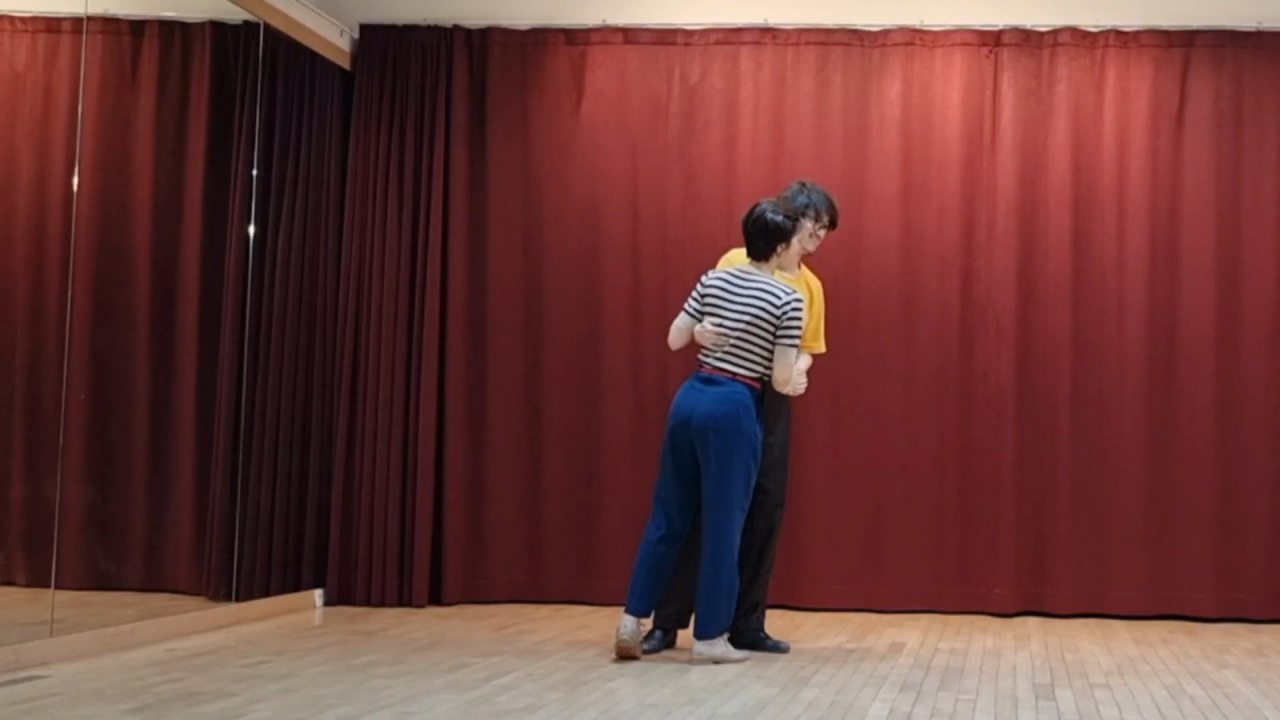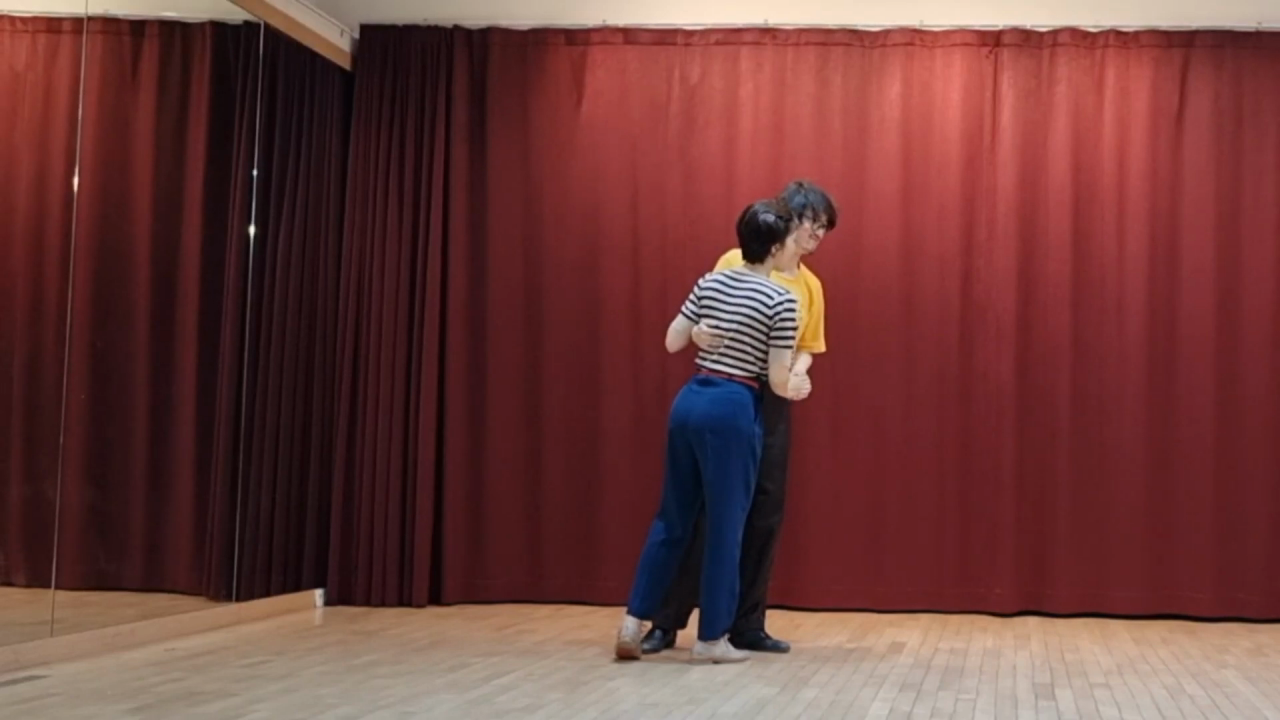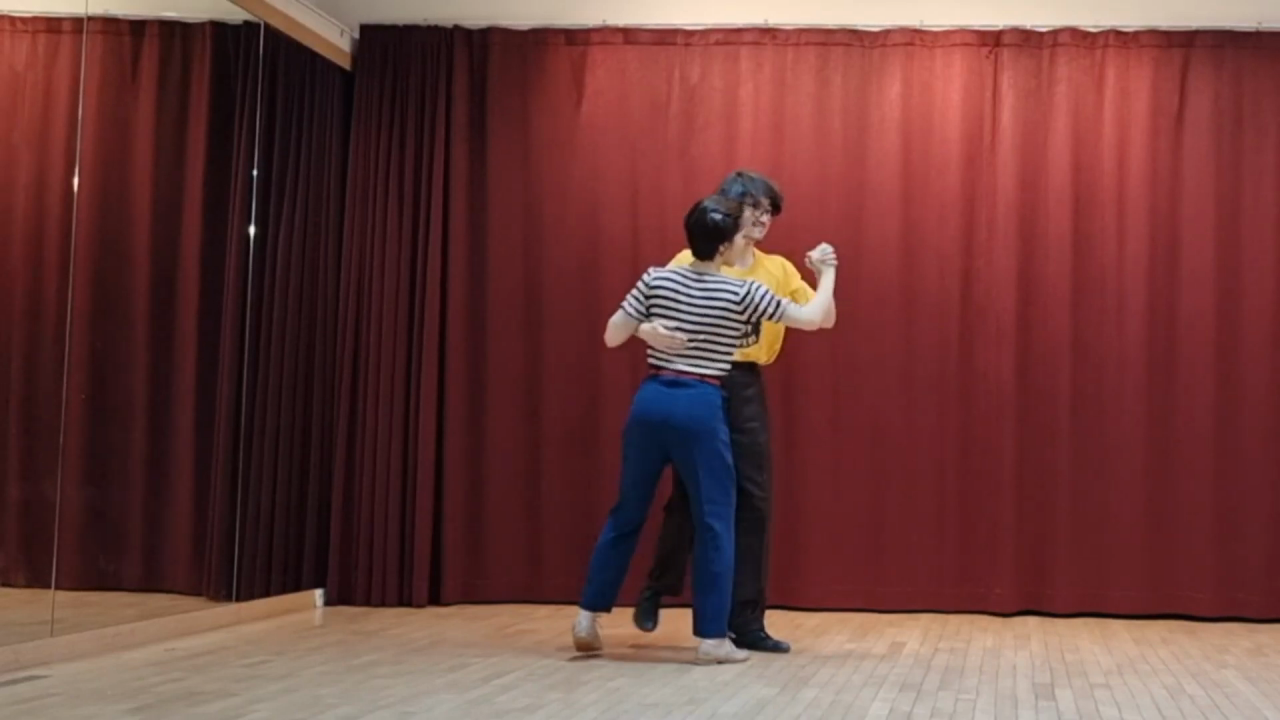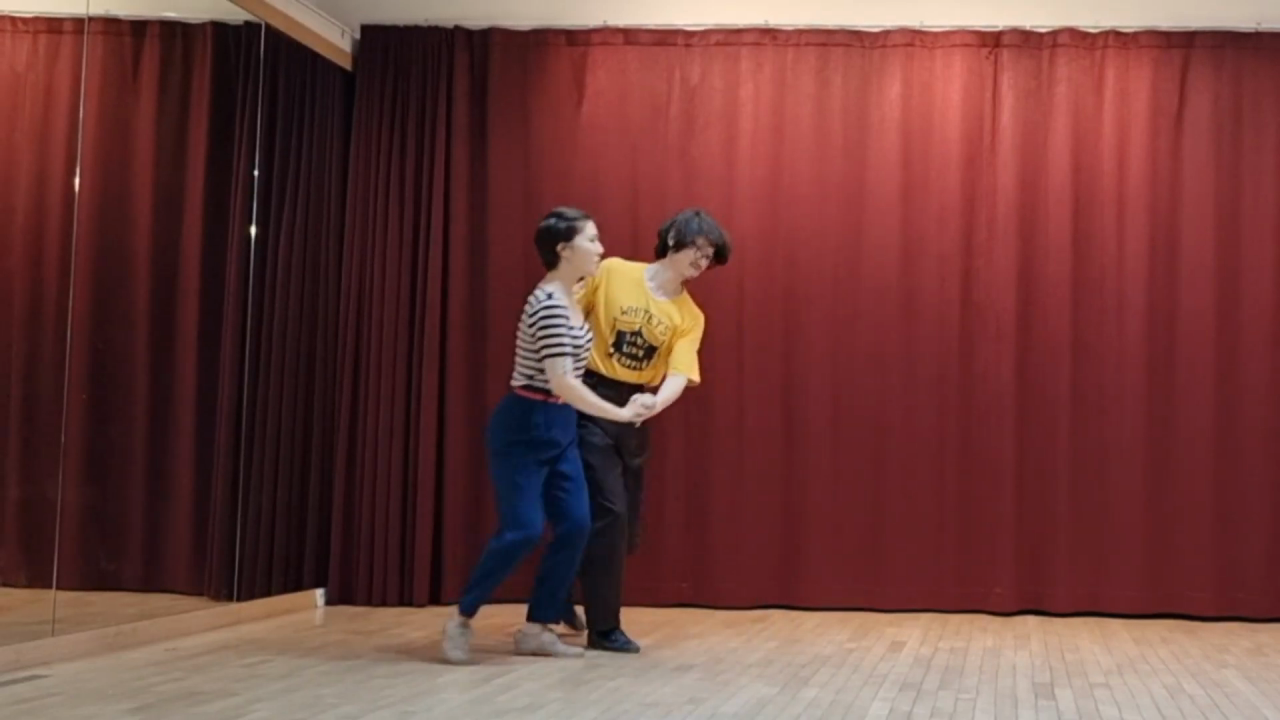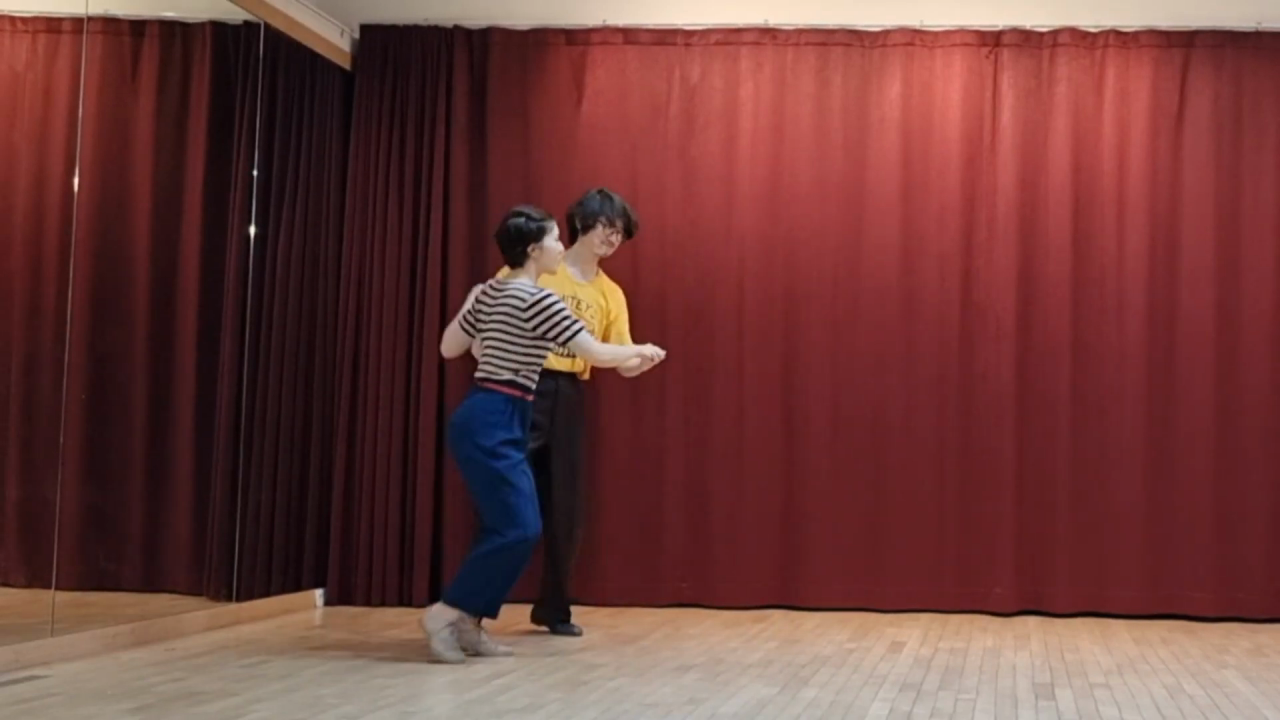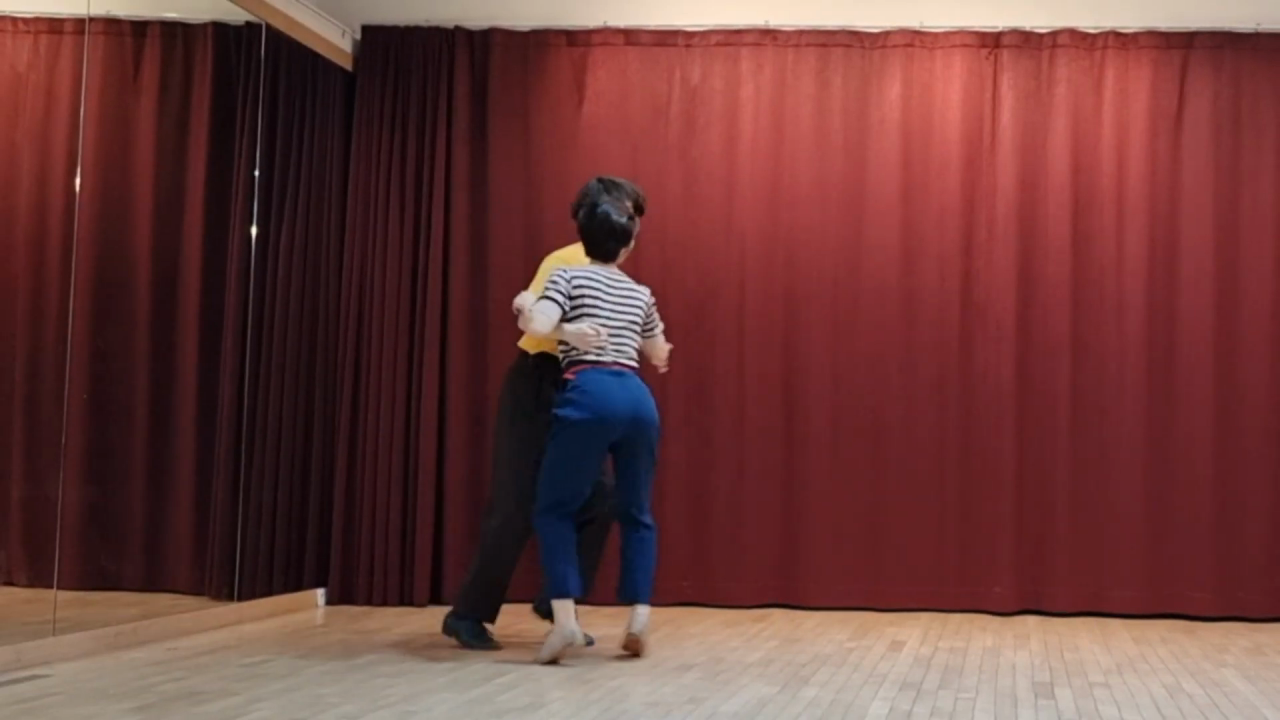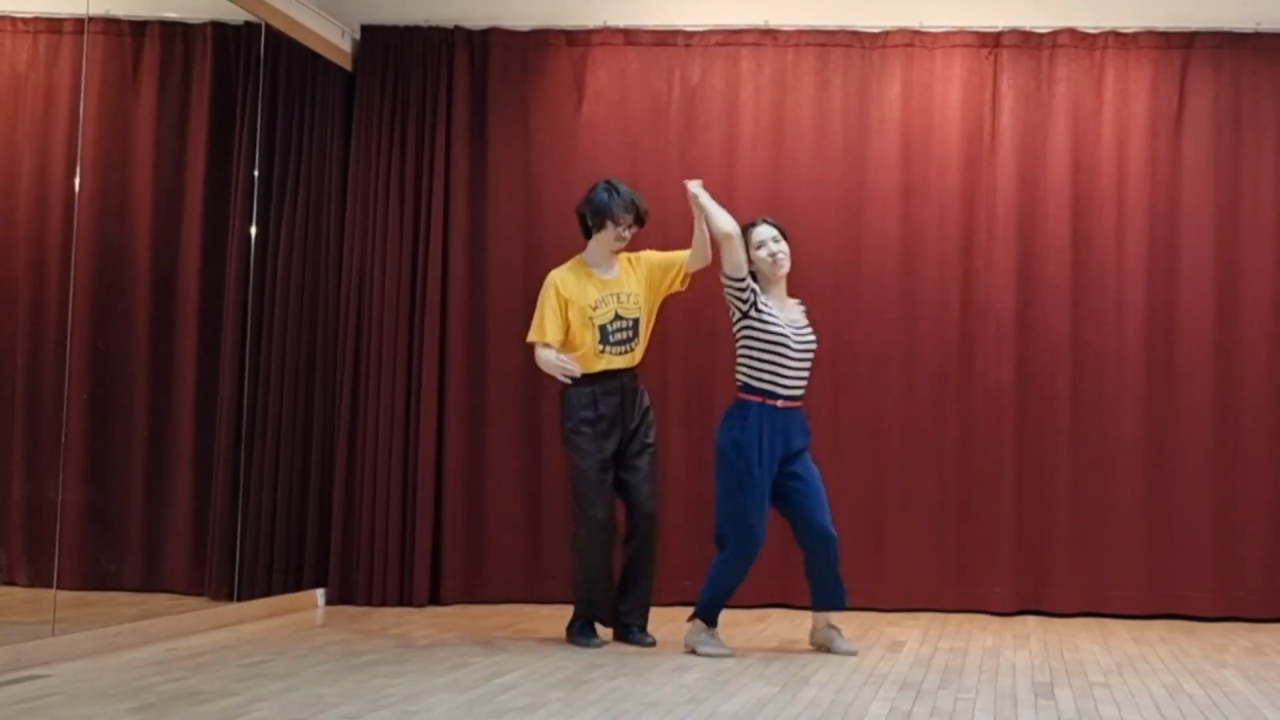
dt=0.7s
person 1, frame 1
left shoulder: (812, 287)
right shoulder: (738, 262)
left elbow: (806, 349)
right elbow: (701, 316)
left wrist: (796, 373)
right wrist: (700, 330)
left hip: (772, 406)
left knee: (764, 512)
left ankle: (747, 625)
right ankle: (667, 621)
person 1, frame 2
left shoulder: (812, 287)
right shoulder: (736, 262)
left elbow: (806, 349)
right elbow: (699, 318)
left wrist: (795, 374)
right wrist: (697, 332)
left hip: (772, 405)
left knee: (765, 513)
left ankle: (747, 624)
right ankle: (667, 621)
person 1, frame 3
left shoulder: (778, 269)
right shoulder: (692, 261)
left elbow: (823, 320)
left wrist: (826, 275)
right wrist: (648, 328)
left hip: (748, 391)
left knee: (754, 506)
right knee: (689, 496)
left ankle: (746, 623)
right ankle: (657, 590)
person 1, frame 4
left shoulder: (691, 317)
right shoulder: (611, 273)
left elbow: (679, 377)
left wrist: (655, 403)
left knee: (624, 520)
right knee: (609, 508)
left ankle: (558, 594)
right ankle: (603, 627)
person 1, frame 5
left shoulder: (611, 294)
left elbow: (621, 361)
left wrist: (644, 360)
left hip: (570, 400)
left knee: (564, 514)
left ankle: (552, 609)
person 1, frame 6
right shoulder: (565, 261)
right wrist: (565, 329)
right hip: (535, 384)
left knee: (597, 498)
right knee: (517, 504)
right ankle: (469, 614)
person 1, frame 7
left shoulder: (644, 266)
right shoulder: (562, 281)
left elbow: (701, 258)
right elbow: (540, 349)
right wrist: (552, 362)
left hip: (634, 398)
right hip: (587, 402)
left knee: (644, 511)
right knee: (595, 513)
left ankle: (629, 618)
right ankle: (585, 618)
person 2, frame 1
left shoulder: (713, 280)
right shoulder: (787, 300)
left elbow: (675, 339)
right elbow: (781, 380)
right wrist: (796, 383)
left hip: (689, 397)
right hip: (733, 408)
left knee: (669, 513)
right knee: (724, 522)
left ankle: (632, 621)
right ankle: (709, 637)
person 2, frame 2
left shoulder: (710, 282)
right shoulder: (781, 300)
left elbow: (673, 342)
right elbow: (777, 379)
right wrist: (796, 390)
left hip: (689, 399)
right hip: (732, 410)
left knee: (673, 516)
right knee: (725, 522)
left ankle: (633, 622)
right ankle: (711, 637)
person 2, frame 3
left shoulder: (655, 279)
right shoulder: (742, 293)
left elbow: (612, 336)
right elbow: (810, 318)
right wrist: (827, 275)
left hip: (650, 402)
right hip: (700, 409)
left knee: (627, 515)
right knee: (715, 525)
left ankle: (587, 618)
right ankle: (711, 637)
person 2, frame 4
left shoulder: (567, 300)
right shoulder: (552, 308)
right elbow: (563, 384)
right wrist: (622, 413)
left hip: (556, 427)
right hip: (525, 428)
left knee: (575, 525)
right knee: (522, 530)
left ankle: (539, 628)
right ankle: (460, 619)
person 2, frame 5
left shoulder: (487, 293)
right shoulder: (540, 301)
left elbow: (449, 348)
right elbow: (603, 357)
right wrist: (642, 352)
left hip: (479, 416)
right hip: (492, 422)
left knee: (506, 528)
right knee: (518, 529)
left ankle: (468, 624)
right ankle: (444, 614)
person 2, frame 6
left shoulder: (567, 276)
right shoulder: (640, 293)
left elbow: (540, 327)
right elbow: (659, 355)
left wrist: (525, 305)
right wrist: (659, 347)
left hip: (590, 397)
right hip: (639, 399)
left knee: (555, 510)
right knee: (636, 514)
left ankle: (565, 619)
right ankle: (638, 615)
person 2, frame 7
left shoulder: (799, 311)
right shoulder: (748, 300)
right elbow: (726, 234)
right wrist: (701, 198)
left hip: (792, 430)
right hip: (747, 428)
left knee: (820, 532)
right knee: (743, 536)
left ankle: (825, 623)
right ankle: (701, 624)
